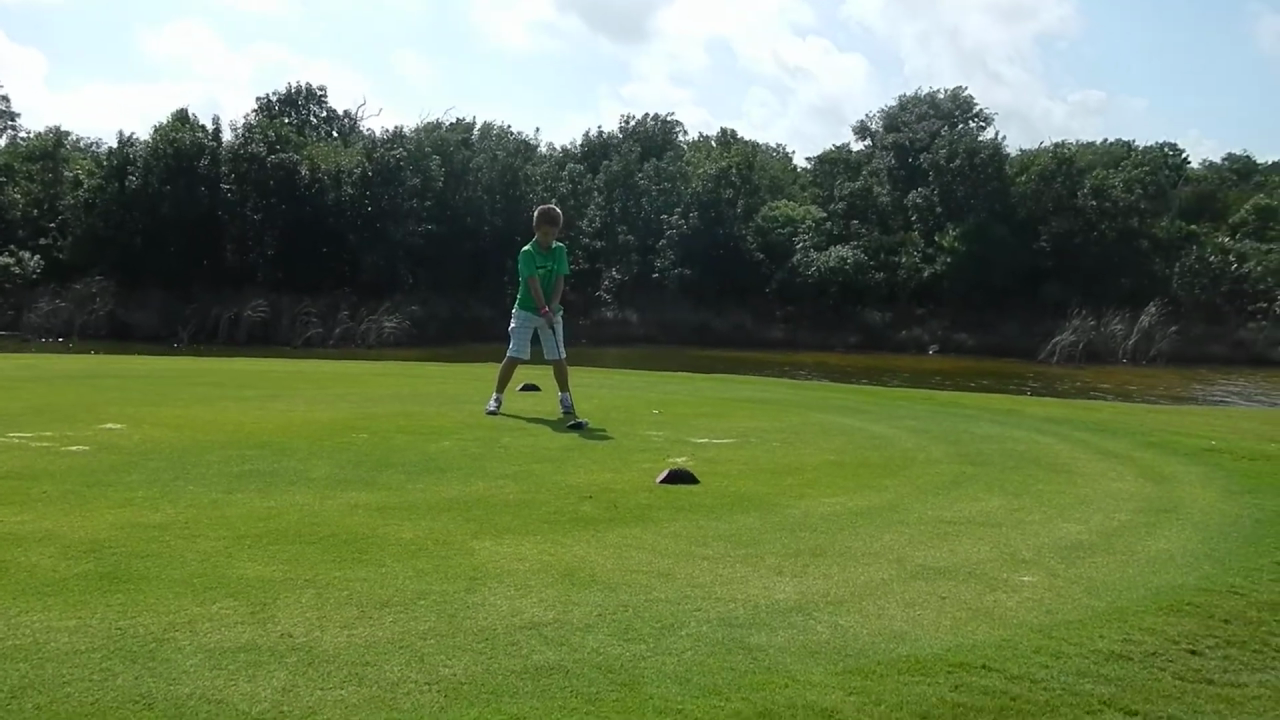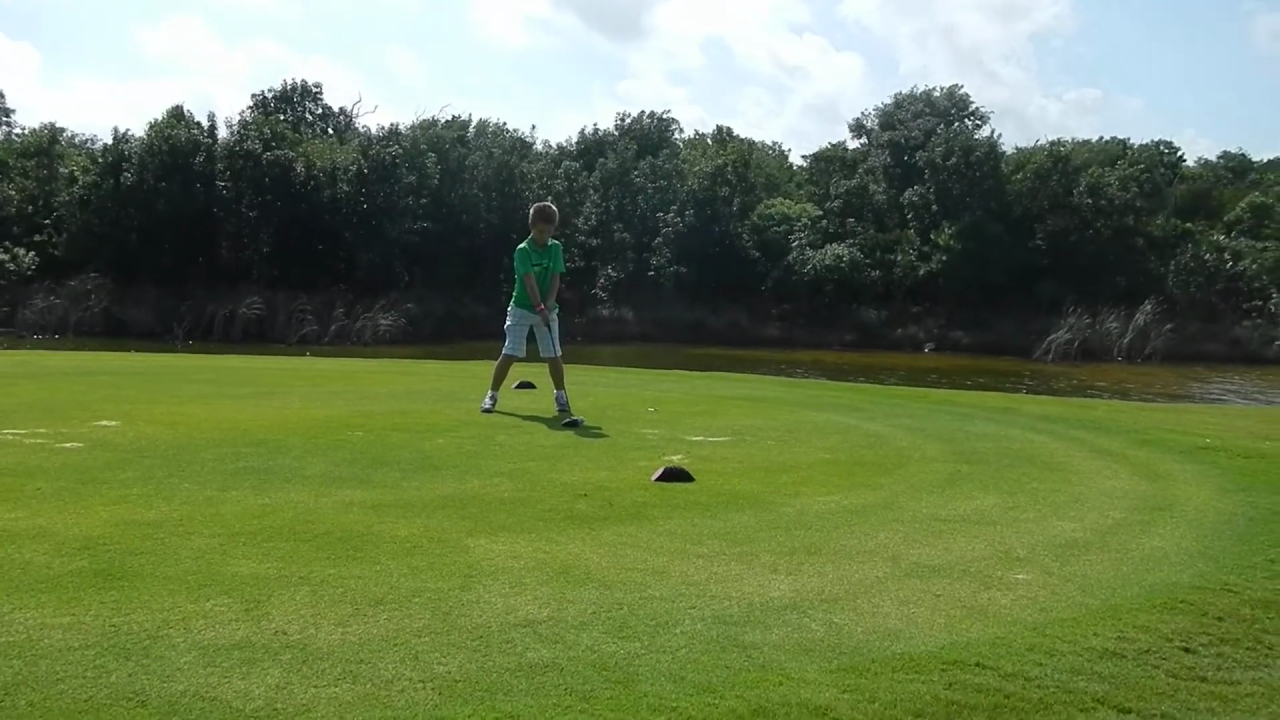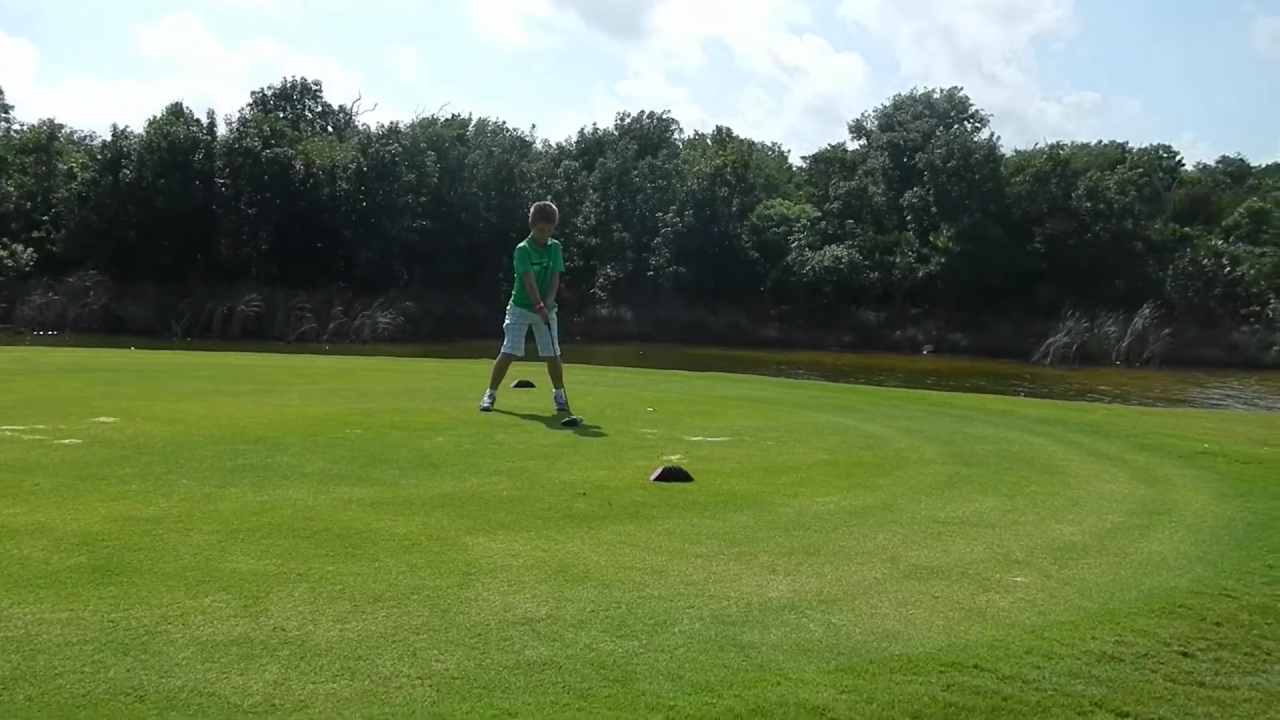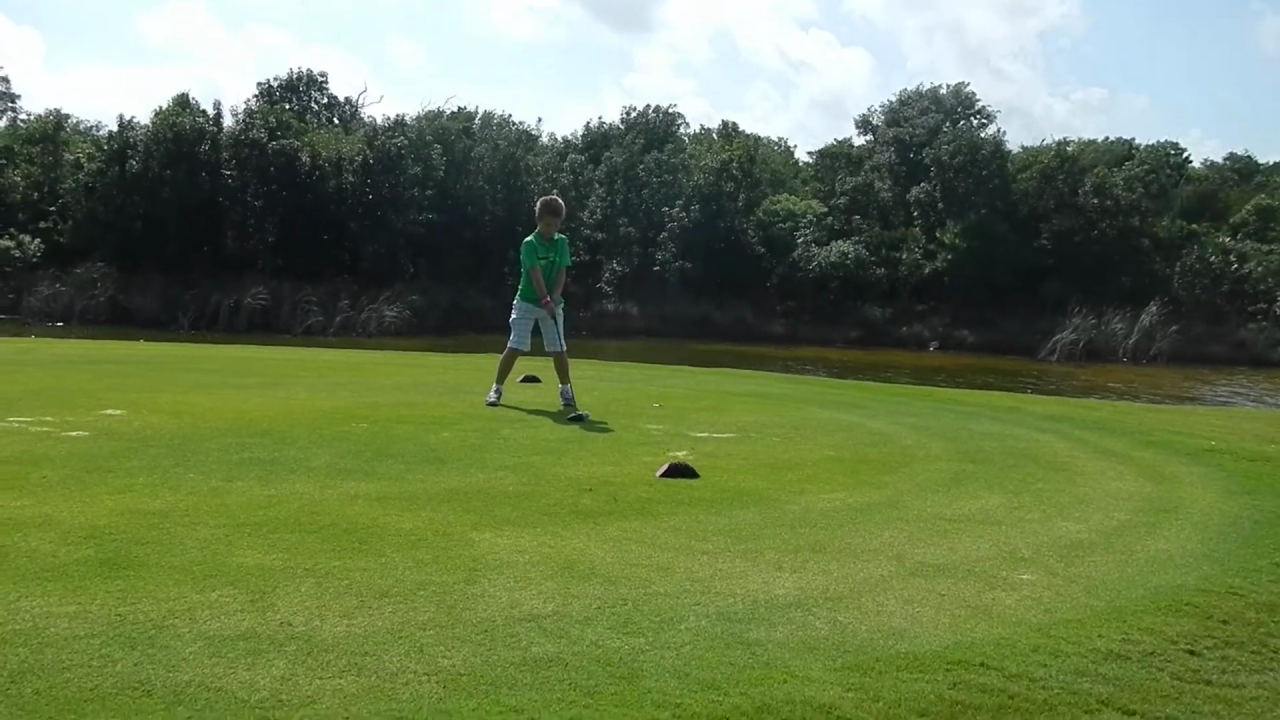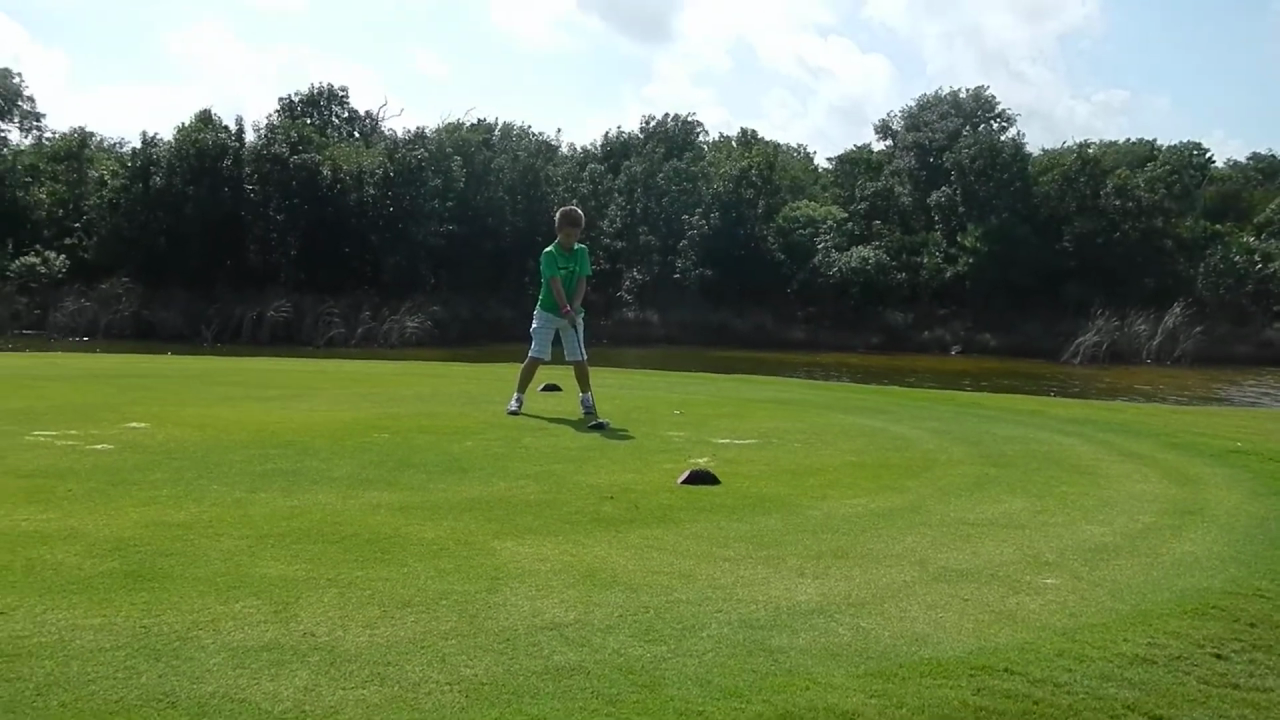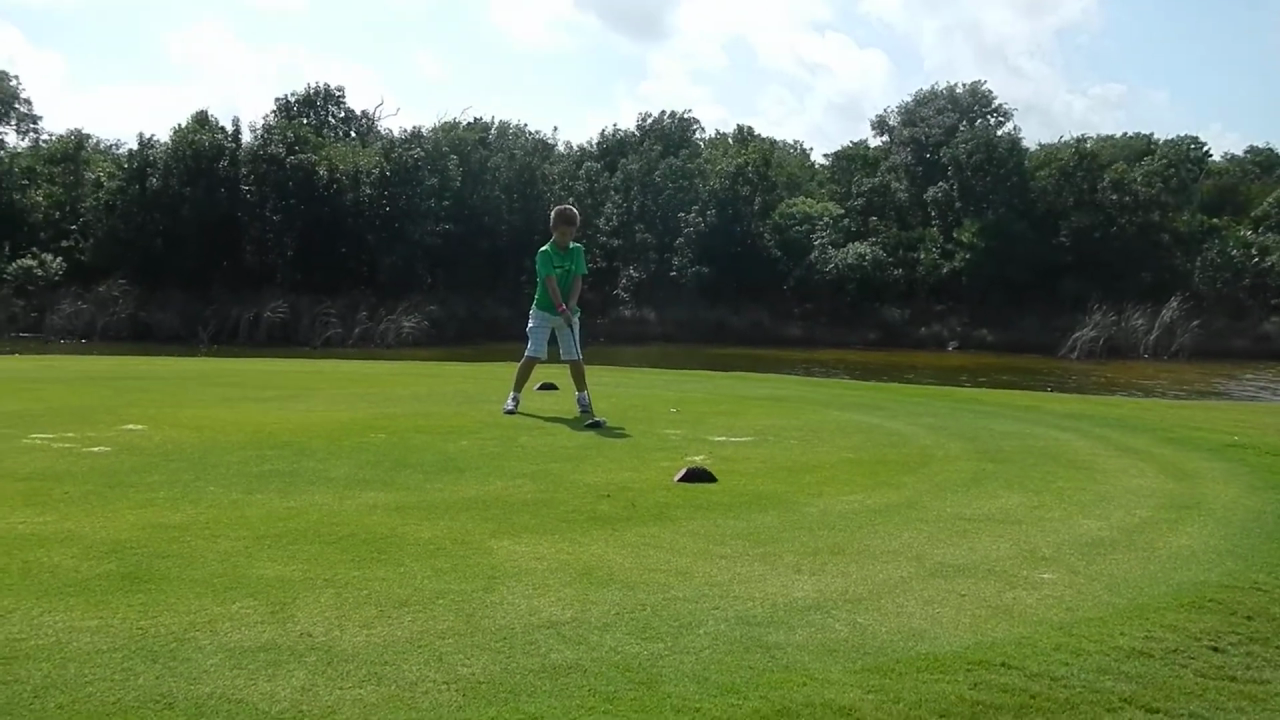
dt=0.1s
person 1, frame 1
left shoulder: (560, 250)
right shoulder: (527, 253)
left elbow: (560, 281)
right elbow: (534, 284)
left wrist: (552, 307)
right wrist: (543, 310)
left hip: (551, 311)
right hip: (526, 311)
left knee: (558, 357)
right knee: (514, 356)
left ankle: (565, 397)
right ankle: (496, 397)
person 1, frame 2
left shoulder: (556, 248)
right shoulder: (523, 250)
left elbow: (556, 279)
right elbow: (530, 282)
left wrist: (548, 305)
right wrist: (539, 307)
left hip: (547, 309)
right hip: (522, 308)
left knee: (553, 355)
right knee: (509, 353)
left ankle: (560, 395)
right ankle: (492, 395)
person 1, frame 3
left shoulder: (555, 247)
right shoulder: (522, 249)
left elbow: (555, 278)
right elbow: (529, 281)
left wrist: (548, 303)
right wrist: (538, 306)
left hip: (546, 308)
right hip: (521, 307)
left knee: (553, 354)
right knee: (508, 352)
left ankle: (559, 394)
right ankle: (490, 393)
person 1, frame 4
left shoulder: (562, 242)
right shoulder: (529, 243)
left elbow: (562, 273)
right elbow: (536, 275)
left wrist: (554, 298)
right wrist: (545, 300)
left hip: (552, 303)
right hip: (527, 302)
left knee: (558, 349)
right knee: (515, 347)
left ankle: (565, 389)
right ankle: (496, 388)
person 1, frame 5
left shoulder: (582, 252)
right shoulder: (549, 254)
left elbow: (582, 282)
right elbow: (556, 285)
left wrist: (574, 307)
right wrist: (565, 309)
left hip: (572, 312)
right hip: (548, 312)
left knee: (579, 358)
right knee: (536, 356)
left ankle: (586, 398)
right ankle: (518, 397)
person 1, frame 6
left shoulder: (577, 251)
right shoulder: (544, 253)
left elbow: (577, 281)
right elbow: (551, 284)
left wrist: (570, 306)
right wrist: (561, 308)
left hip: (568, 311)
right hip: (543, 311)
left knee: (574, 357)
right knee: (532, 355)
left ankle: (582, 397)
right ankle: (514, 396)
